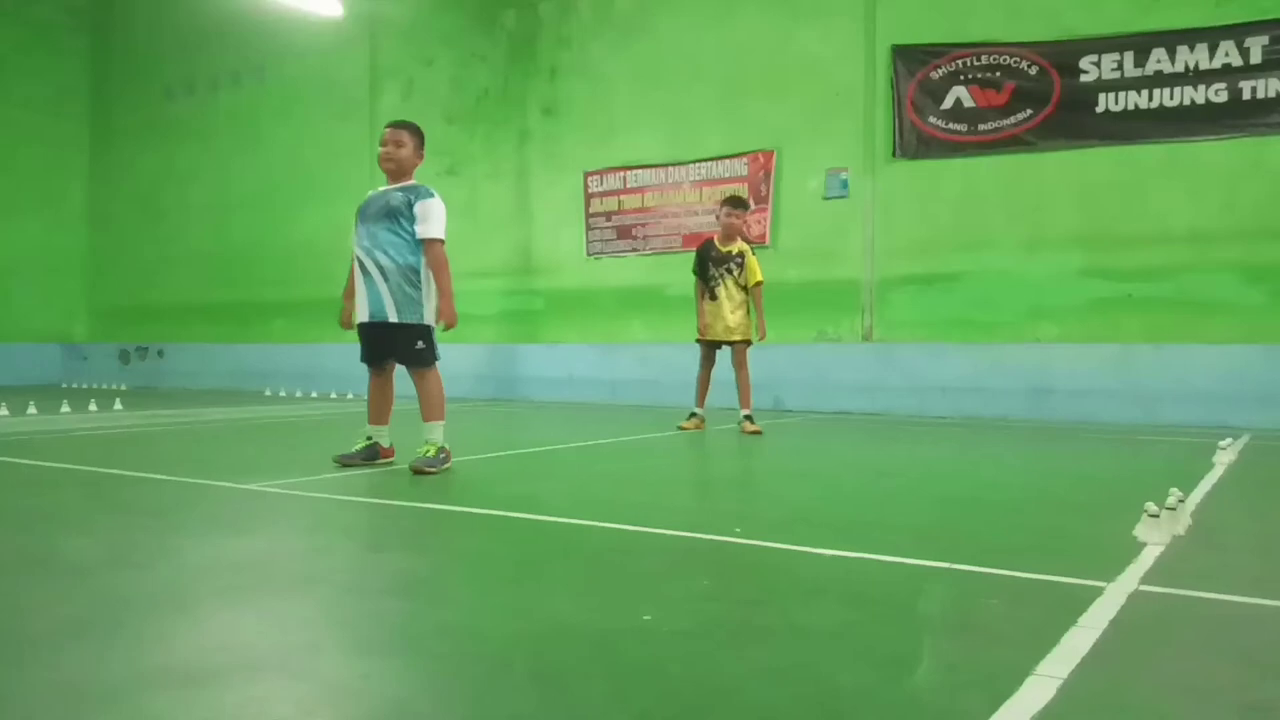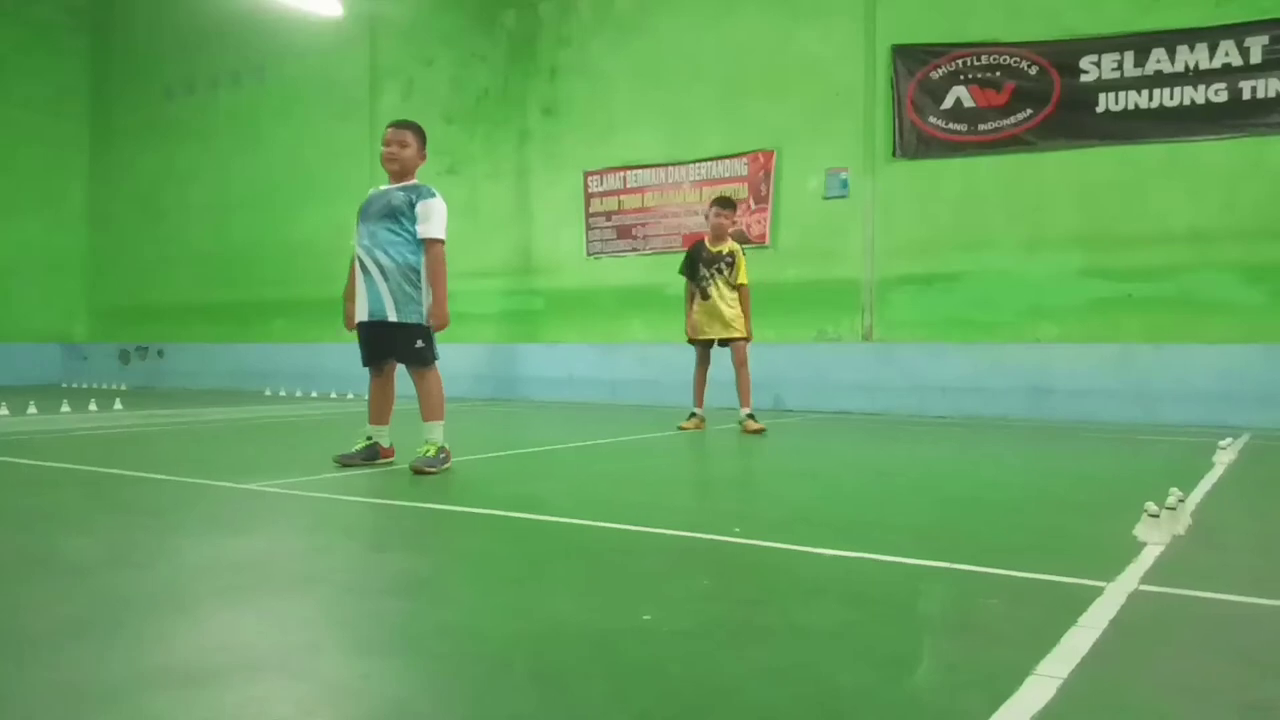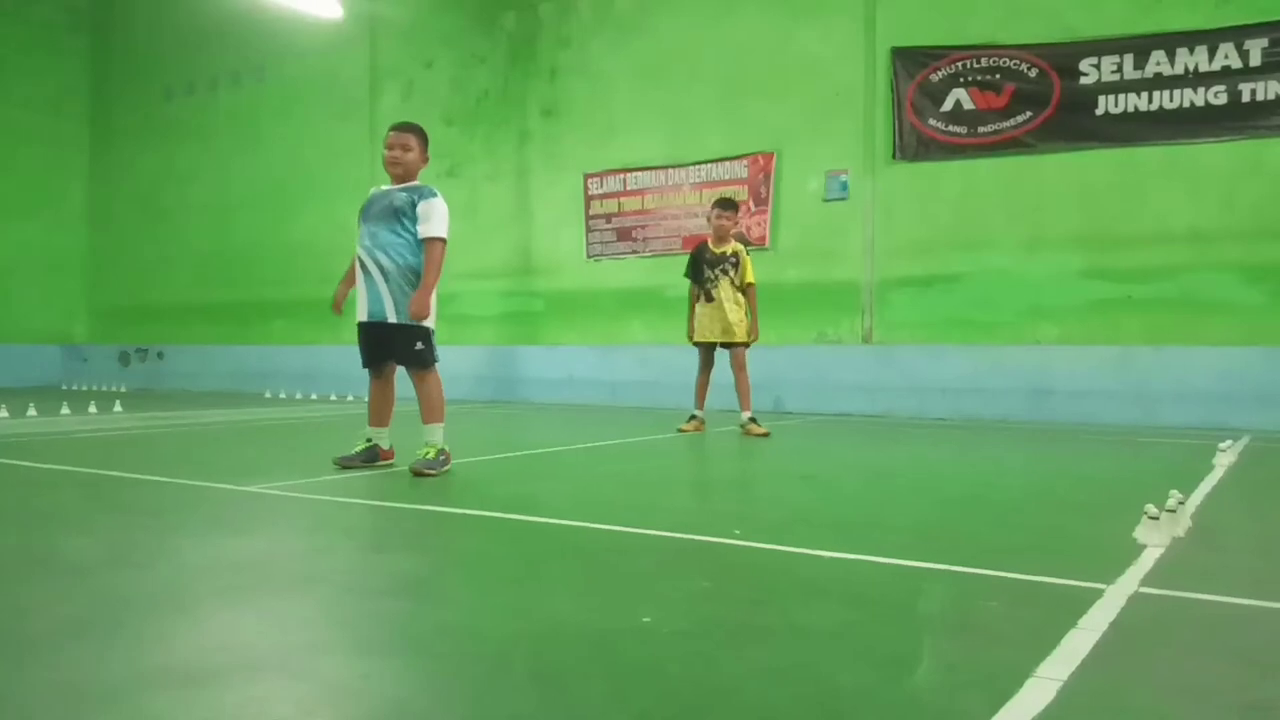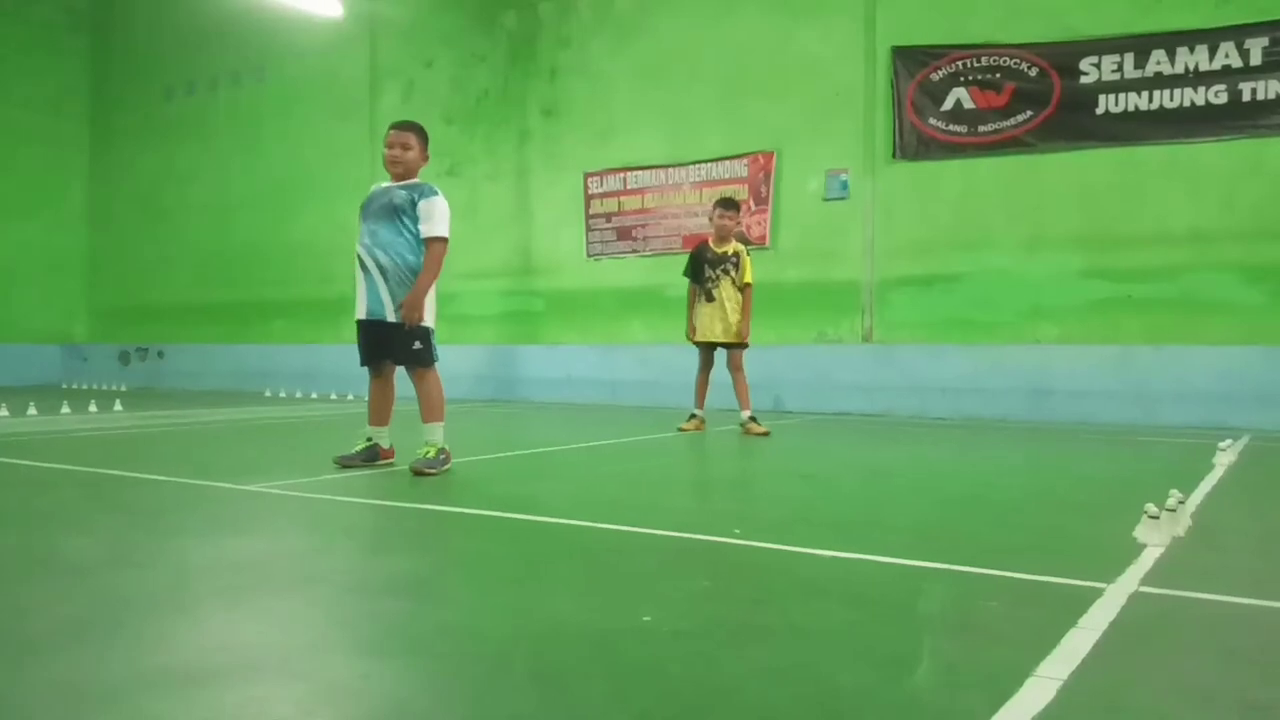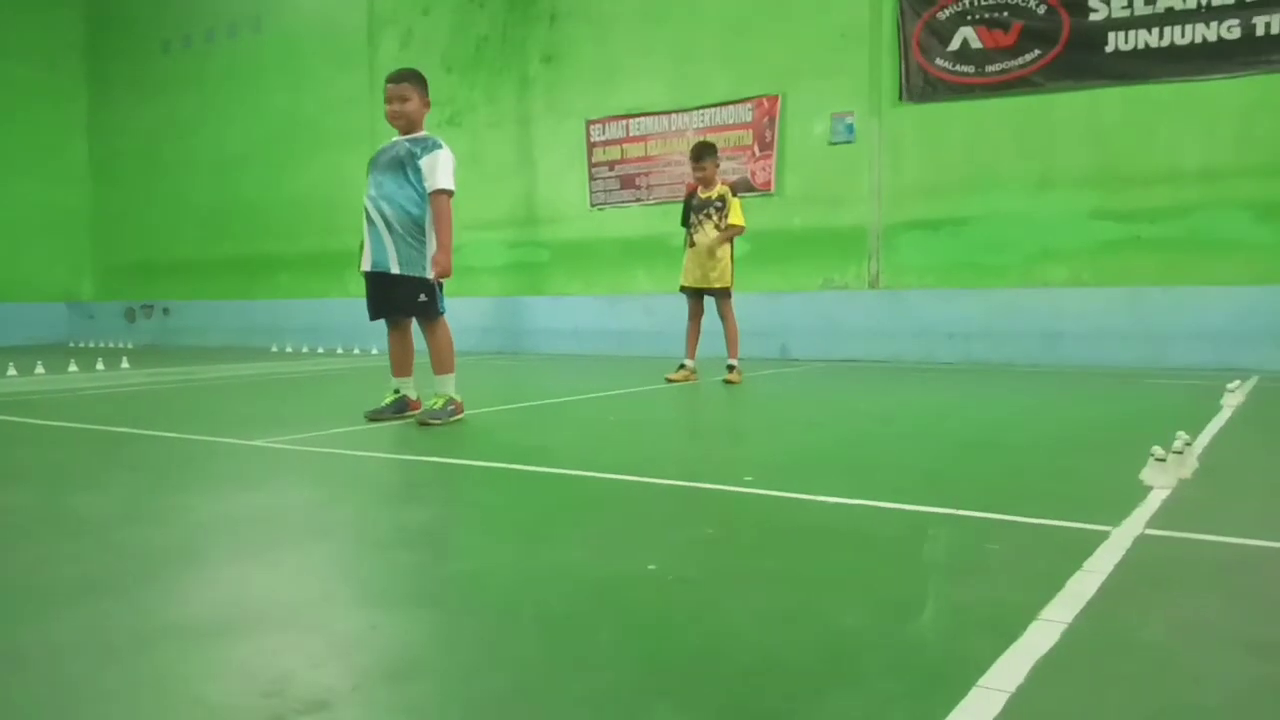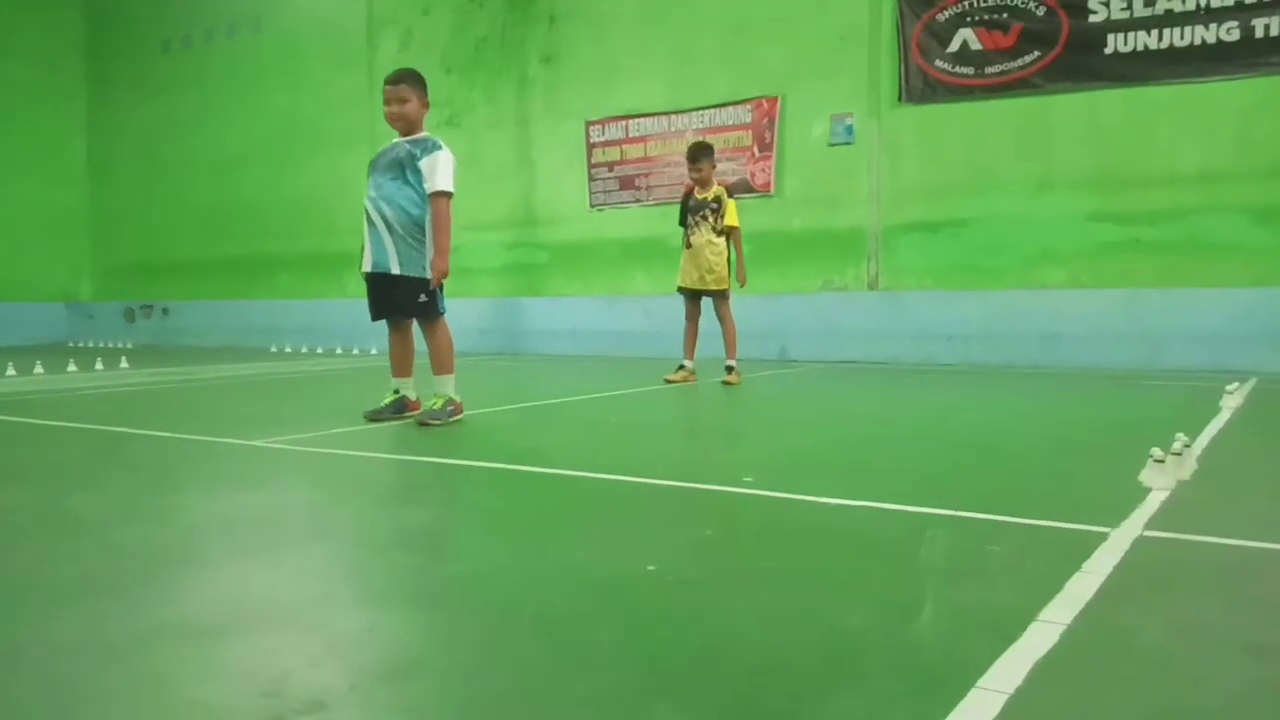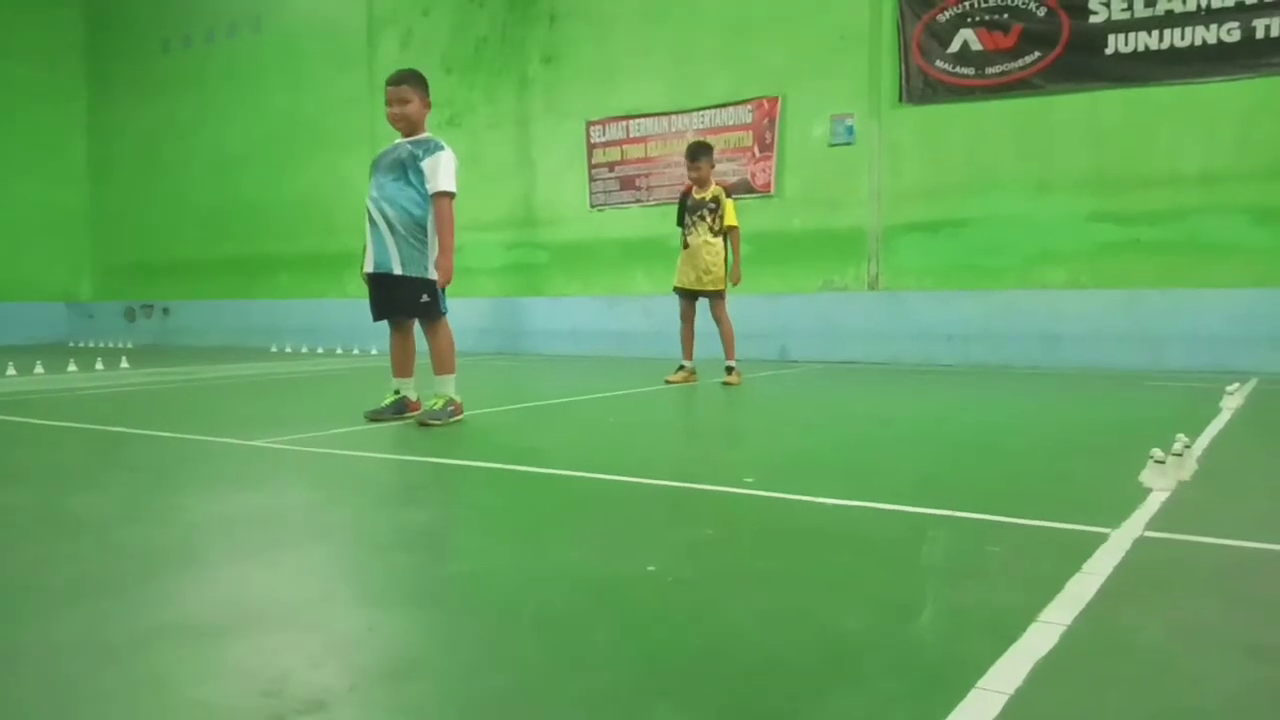
dt=0.3s
person 1, frame 1
left shoulder: (424, 198)
right shoulder: (369, 201)
left elbow: (434, 249)
left wrist: (446, 299)
right wrist: (348, 300)
left hip: (409, 304)
right hip: (371, 307)
left knee: (422, 367)
right knee: (378, 369)
left ankle: (436, 445)
right ankle: (378, 442)
person 1, frame 2
left shoulder: (425, 197)
right shoulder: (371, 199)
left elbow: (434, 250)
left wrist: (440, 301)
right wrist: (349, 300)
left hip: (409, 304)
right hip: (371, 306)
left knee: (422, 367)
right knee: (379, 369)
left ankle: (436, 444)
right ankle: (378, 442)
person 1, frame 3
left shoulder: (427, 198)
right shoulder: (373, 199)
left elbow: (435, 247)
left wrist: (424, 294)
right wrist: (344, 285)
left hip: (408, 305)
right hip: (372, 306)
left knee: (422, 369)
right knee: (379, 370)
left ankle: (436, 446)
right ankle: (378, 443)
person 1, frame 4
left shoulder: (427, 196)
right shoulder: (375, 195)
left elbow: (436, 247)
left wrist: (418, 294)
right wrist: (366, 291)
left hip: (406, 303)
right hip: (371, 304)
left knee: (421, 368)
right knee: (378, 369)
left ankle: (436, 445)
right ankle: (378, 442)
person 1, frame 5
left shoulder: (432, 149)
right shoulder: (383, 152)
left elbow: (441, 199)
left wrist: (444, 250)
right wrist: (366, 251)
left hip: (416, 256)
right hip: (380, 258)
left knee: (431, 319)
right knee: (395, 322)
left ankle: (447, 396)
right ankle: (404, 394)
person 1, frame 6
left shoulder: (432, 150)
right shoulder: (384, 154)
left elbow: (440, 202)
left wrist: (441, 254)
right wrist: (368, 253)
left hip: (416, 258)
right hip: (381, 259)
left knee: (431, 320)
right knee: (396, 323)
left ankle: (447, 397)
right ankle: (404, 395)
person 1, frame 7
left shoulder: (434, 151)
right shoulder: (385, 156)
left elbow: (443, 204)
left wrist: (445, 255)
right wrist: (368, 256)
left hip: (418, 259)
right hip: (384, 260)
left knee: (433, 320)
right knee: (397, 323)
left ankle: (448, 397)
right ankle: (404, 395)
person 2, frame 1
left shoulder: (745, 251)
right shoulder: (706, 248)
left elbow: (755, 285)
right elbow: (699, 284)
left wrist: (760, 319)
right wrist: (700, 315)
left hip: (737, 317)
right hip: (711, 316)
left knee: (740, 363)
right knee: (706, 363)
left ankle: (746, 416)
right ankle: (698, 414)
person 2, frame 2
left shoulder: (735, 250)
right shoulder: (696, 249)
left elbow: (742, 287)
right elbow: (689, 285)
left wrist: (748, 320)
right wrist: (688, 316)
left hip: (730, 314)
right hip: (703, 316)
left knee: (740, 361)
right knee: (701, 363)
left ankle: (746, 415)
right ankle: (697, 414)
person 2, frame 3
left shoulder: (740, 251)
right shoulder: (700, 251)
left elbow: (750, 286)
right elbow: (694, 287)
left wrist: (754, 321)
right wrist: (690, 321)
left hip: (734, 318)
right hip: (706, 318)
left knee: (739, 365)
right knee: (704, 365)
left ankle: (747, 418)
right ankle: (697, 416)
person 2, frame 4
left shoulder: (740, 251)
right shoulder: (700, 250)
left elbow: (747, 288)
right elbow: (693, 286)
left wrist: (745, 321)
right wrist: (689, 319)
left hip: (732, 319)
right hip: (706, 318)
left knee: (736, 366)
right knee: (704, 365)
left ankle: (747, 417)
right ankle: (697, 415)
person 2, frame 5
left shoulder: (727, 193)
right shoulder: (691, 196)
left elbow: (739, 226)
left wrist: (719, 239)
right wrist: (686, 259)
left hip: (718, 263)
right hip: (693, 264)
left knee: (725, 311)
right knee: (693, 314)
left ankle: (733, 365)
right ankle: (688, 365)
person 2, frame 6
left shoulder: (723, 195)
right shoulder: (688, 196)
left elbow: (734, 230)
left wrist: (741, 264)
right wrist: (684, 260)
left hip: (715, 265)
right hip: (691, 266)
left knee: (723, 312)
right knee: (691, 315)
left ankle: (732, 366)
right ankle: (687, 366)
person 2, frame 7
left shoulder: (722, 195)
right shoulder: (686, 196)
left elbow: (733, 230)
left wrist: (736, 265)
right wrist: (682, 259)
left hip: (713, 266)
right hip: (688, 266)
left knee: (719, 314)
right knee: (686, 315)
left ankle: (731, 366)
right ankle: (687, 366)
